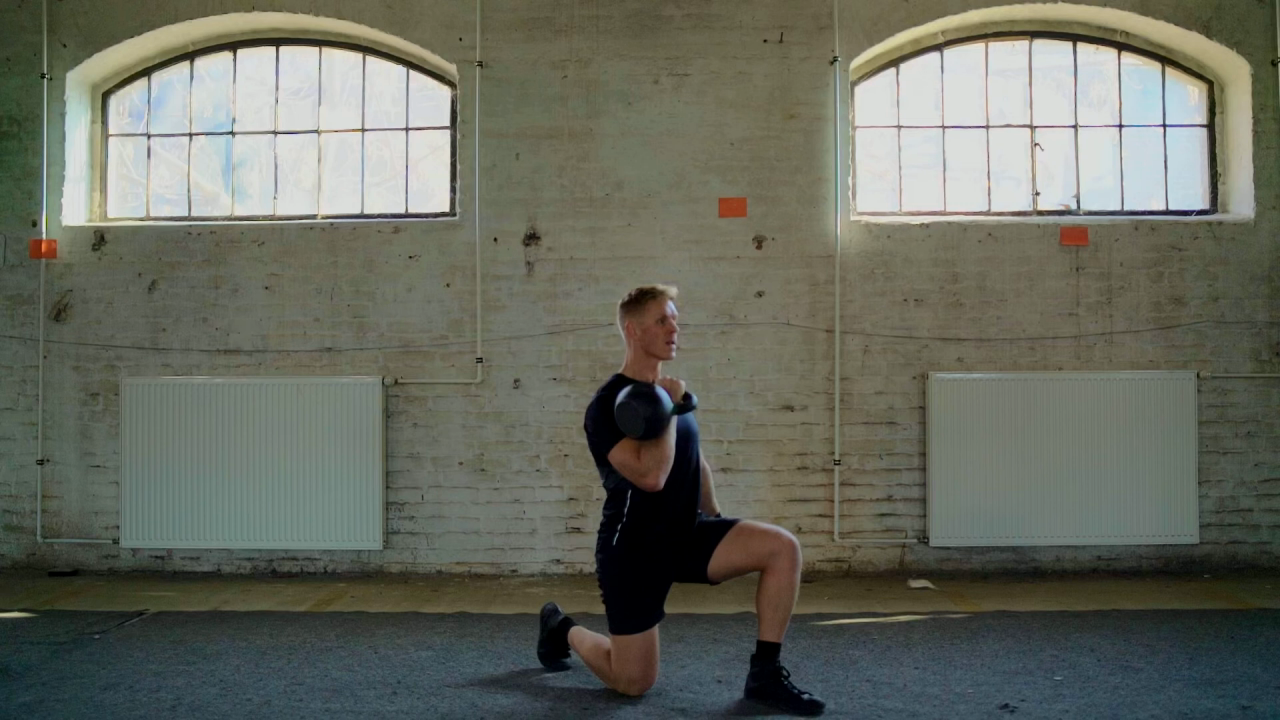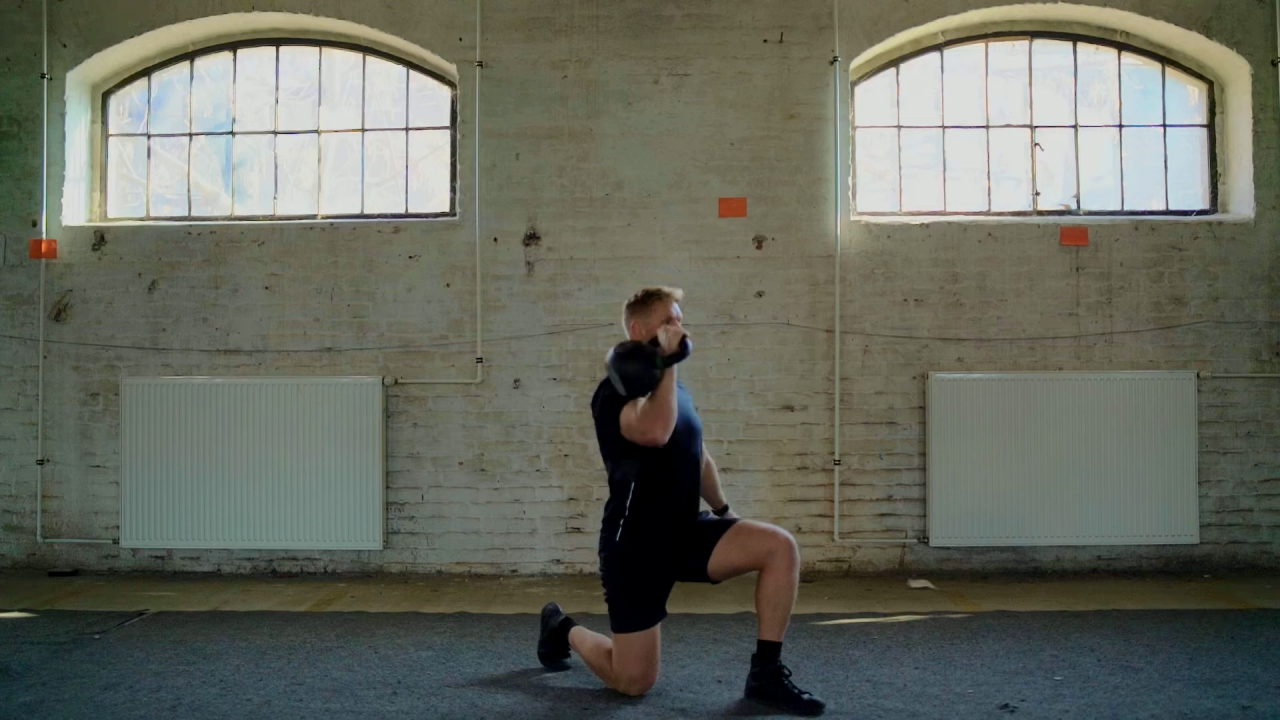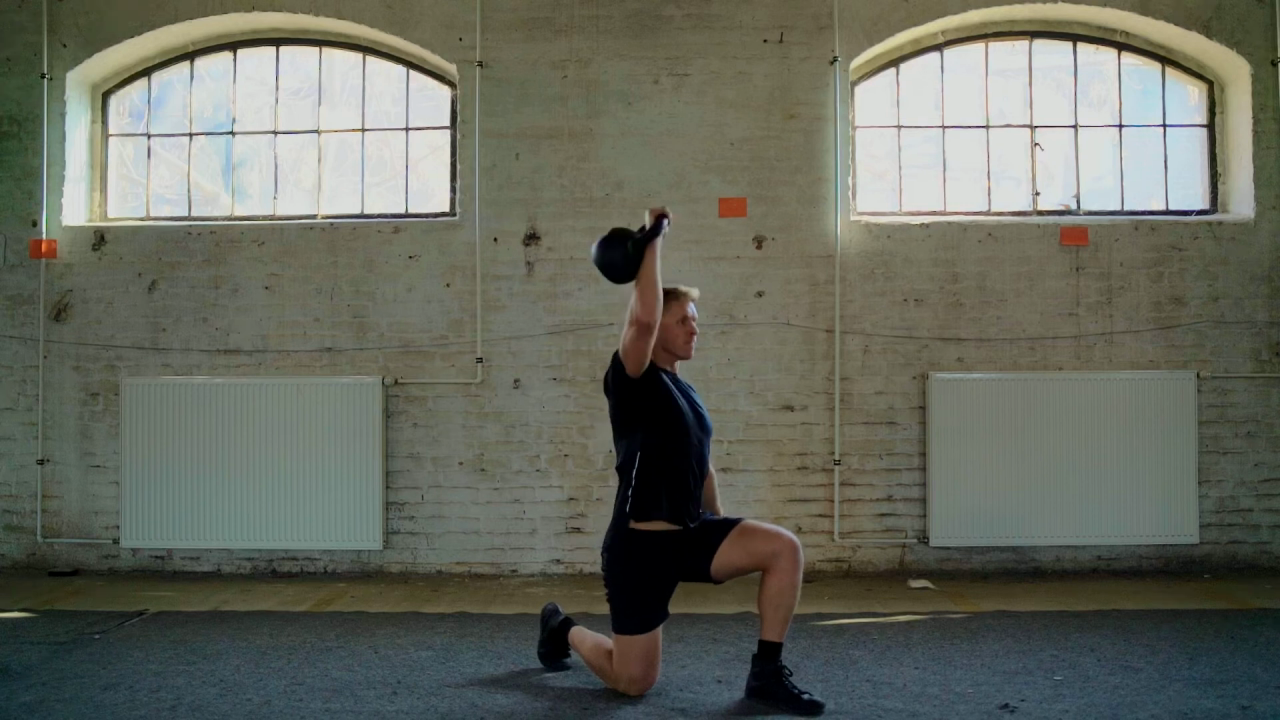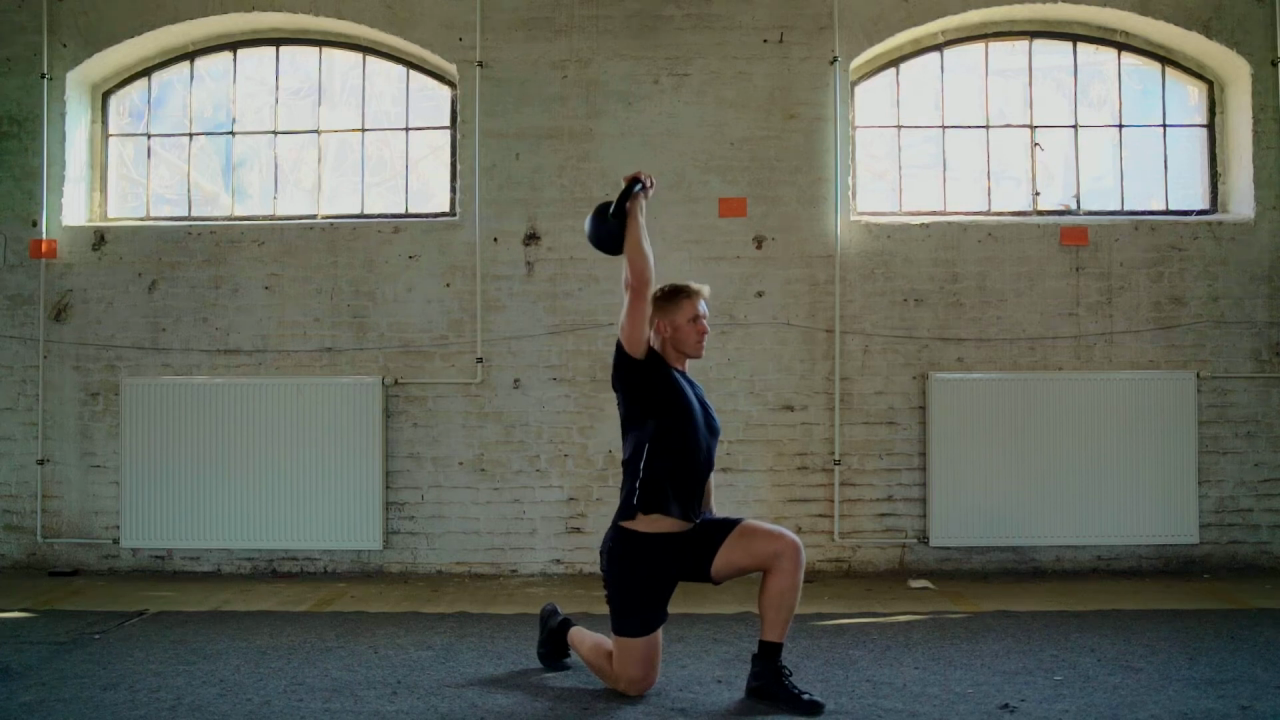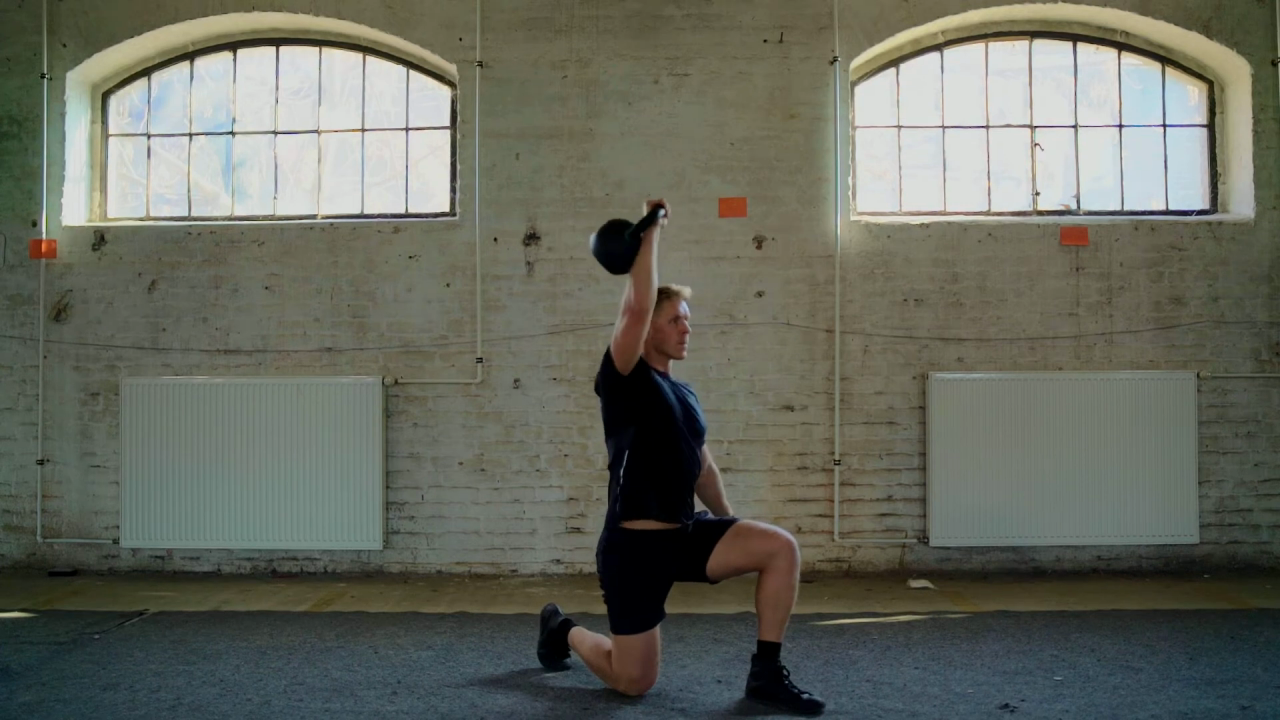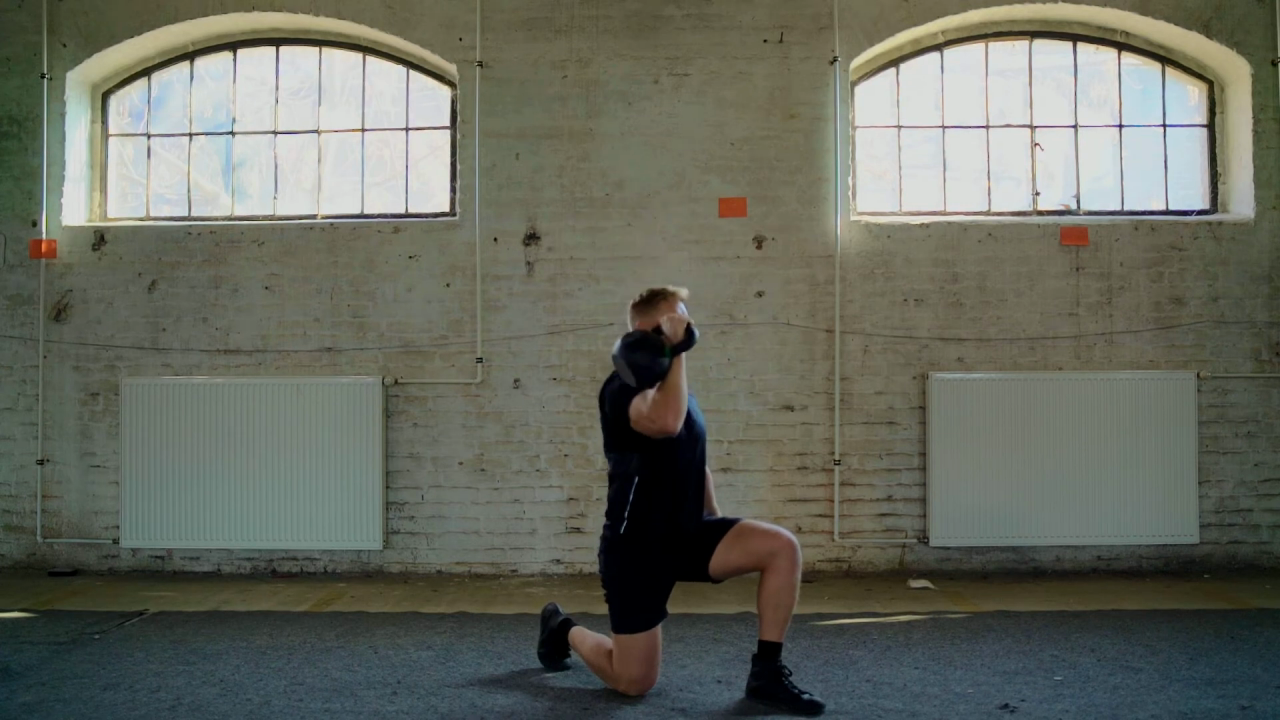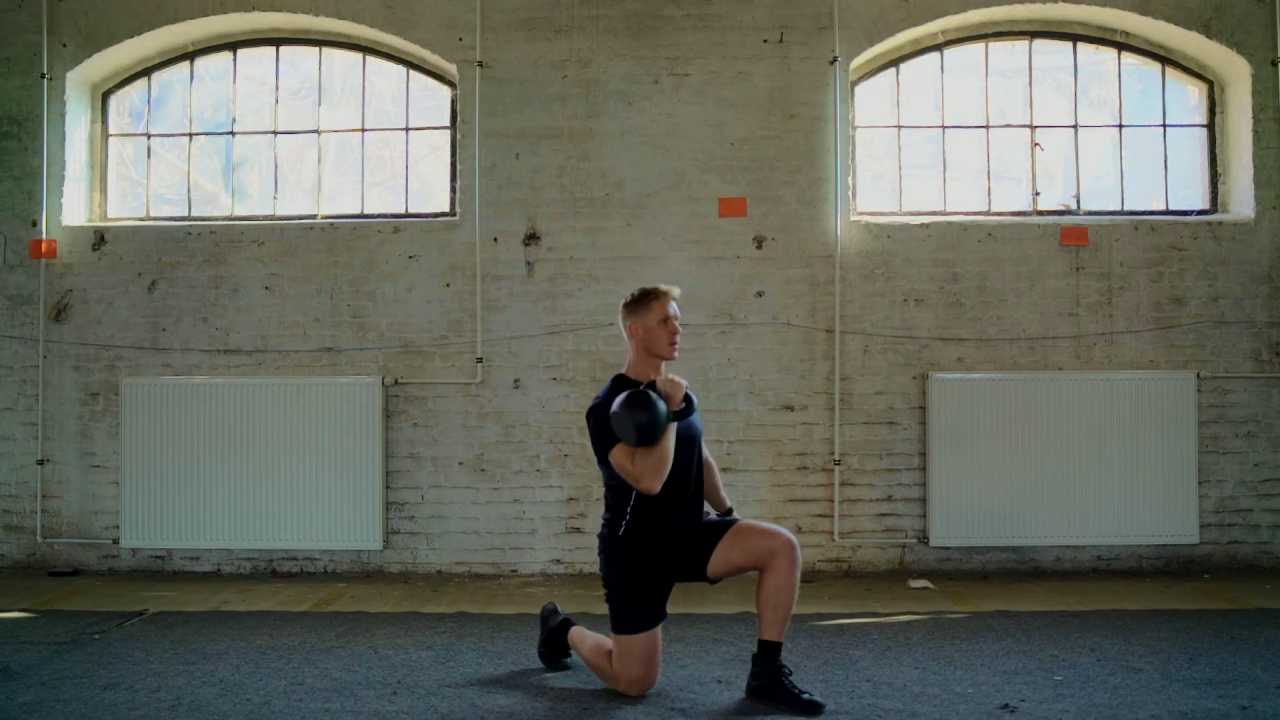
dt=0.5s
person 1, frame 1
left shoulder: (669, 390)
right shoulder: (609, 406)
right elbow: (652, 476)
left wrist: (716, 519)
left hip: (684, 535)
right hip: (633, 550)
left knee: (782, 548)
right knee: (634, 683)
left ankle: (765, 673)
right ankle: (563, 630)
person 1, frame 2
left shoulder: (675, 390)
right shoulder: (613, 394)
right elbow: (657, 434)
left wrist: (724, 512)
right wrist: (667, 356)
left hip: (685, 532)
right hip: (635, 547)
left knee: (780, 546)
right knee: (634, 682)
left ankle: (766, 673)
right ankle: (564, 630)
person 1, frame 3
left shoulder: (686, 393)
right shoulder: (630, 380)
right elbow: (643, 319)
left wrist: (720, 526)
right wrist: (652, 244)
left hip: (689, 535)
right hip: (640, 548)
left knee: (784, 548)
left ankle: (766, 672)
right ankle: (564, 629)
person 1, frame 4
left shoulder: (690, 391)
right shoulder: (640, 373)
right elbow: (638, 287)
left wrist: (711, 529)
right wrist: (635, 207)
left hip: (687, 537)
right hip: (639, 548)
left knee: (785, 549)
left ankle: (767, 673)
right ankle: (562, 629)
person 1, frame 5
left shoulder: (683, 394)
right shoulder: (623, 379)
left elbow: (702, 467)
right elbow: (637, 308)
left wrist: (729, 526)
right wrist: (650, 231)
left hip: (684, 533)
right hip: (635, 547)
left knee: (780, 547)
left ankle: (766, 672)
right ankle: (562, 629)
person 1, frame 6
left shoulder: (676, 386)
right shoulder: (623, 387)
right elbow: (668, 423)
left wrist: (717, 525)
right wrist: (672, 351)
left hip: (685, 534)
right hip: (636, 547)
left knee: (782, 547)
right knee: (634, 682)
left ankle: (766, 673)
right ankle: (564, 630)
person 1, frame 7
left shoulder: (673, 391)
right shoulder: (611, 406)
right elbow: (649, 479)
left wrist: (727, 514)
right wrist: (669, 410)
left hip: (686, 533)
right hip: (636, 549)
left knee: (781, 546)
right knee: (635, 683)
left ankle: (766, 672)
right ankle: (564, 630)
